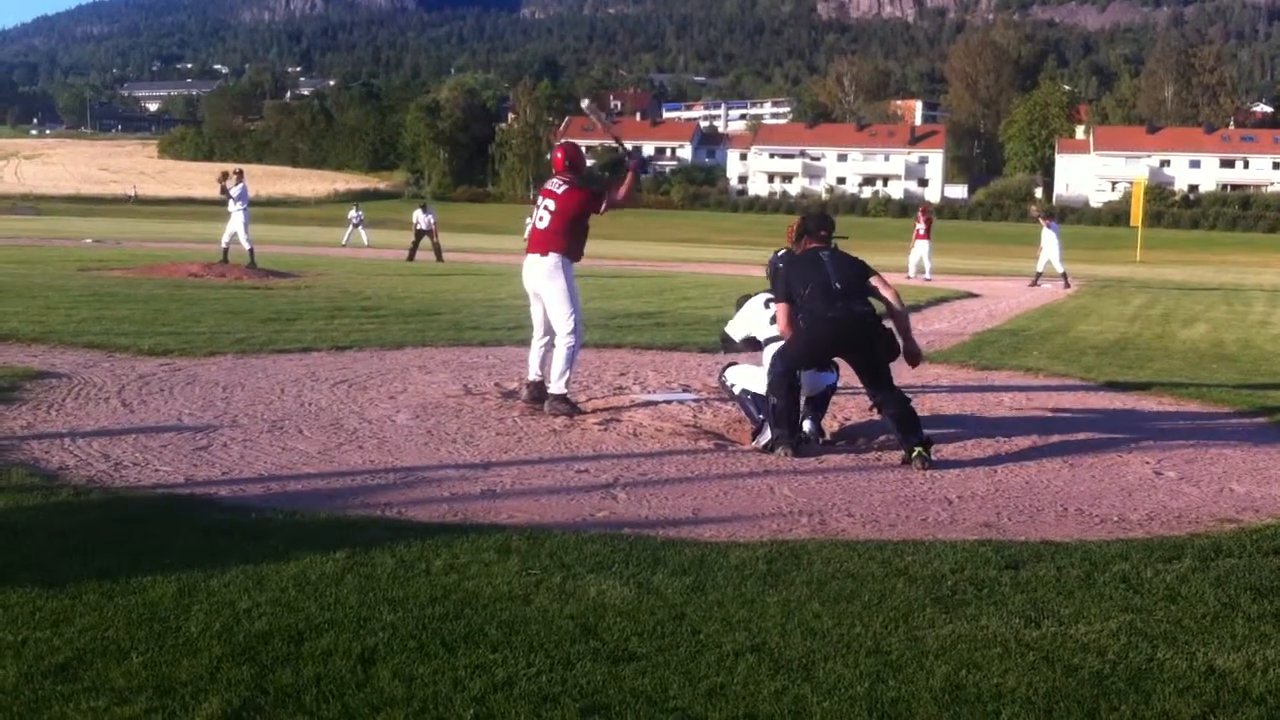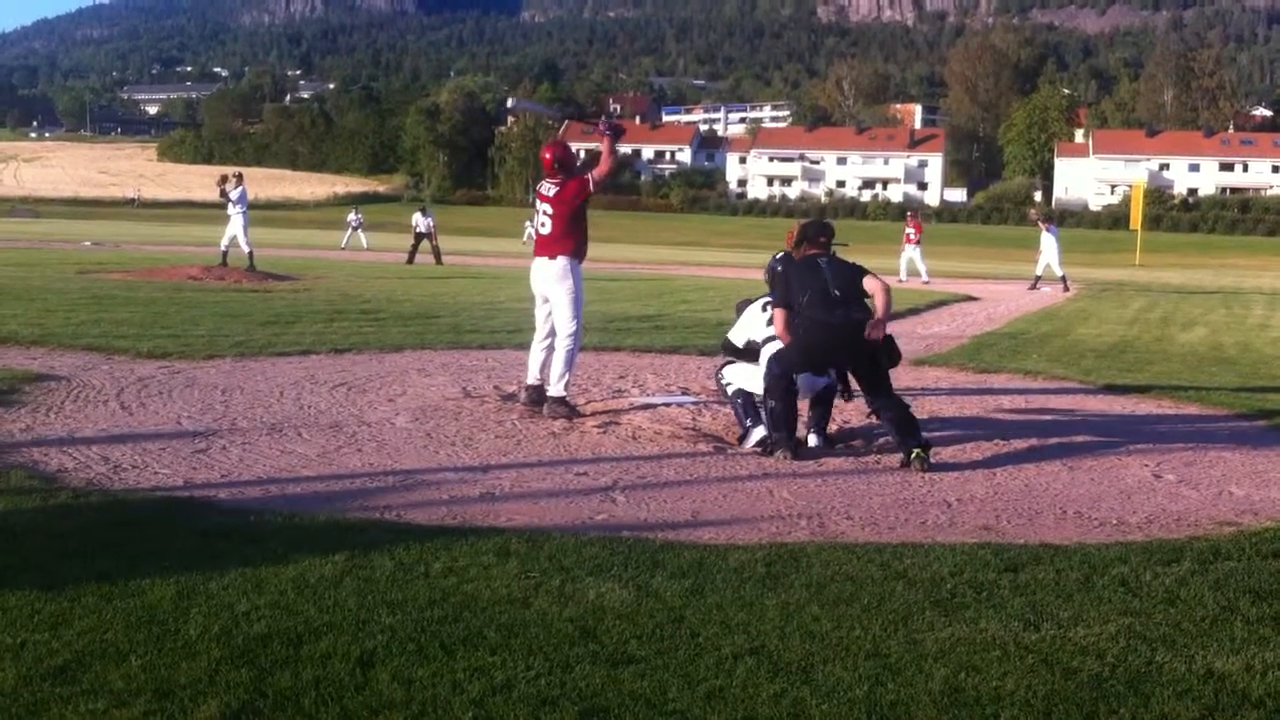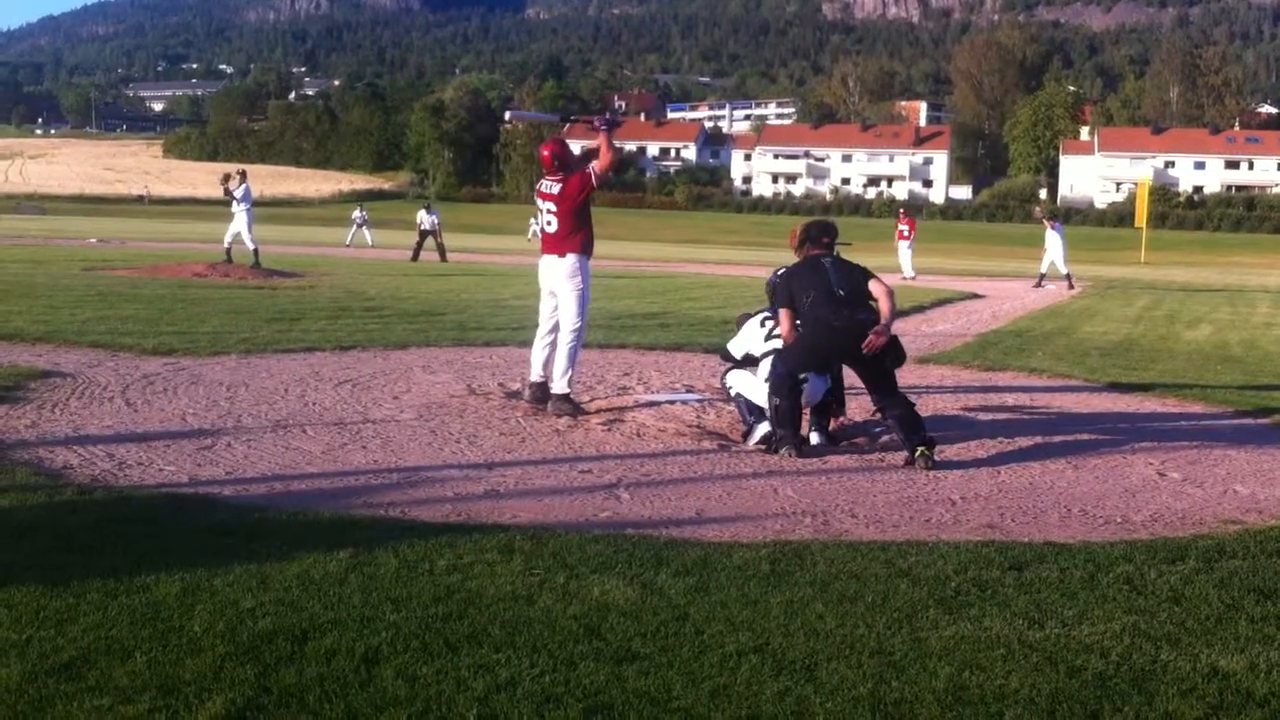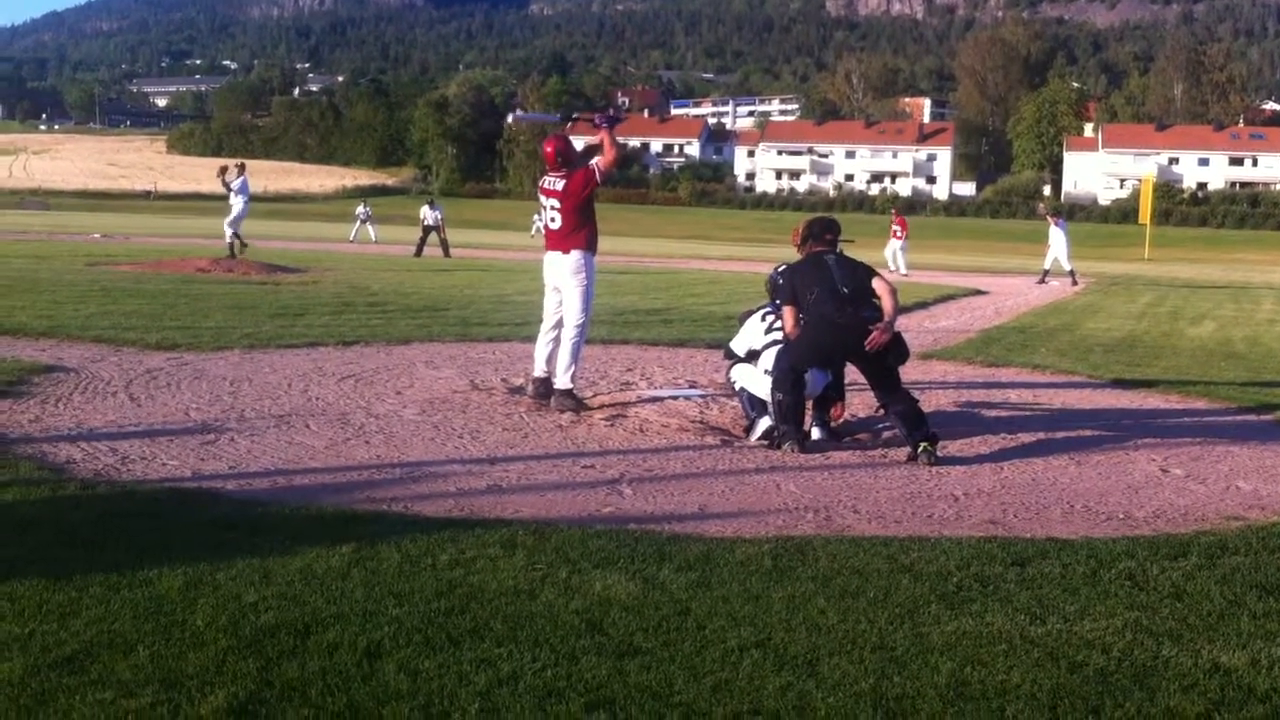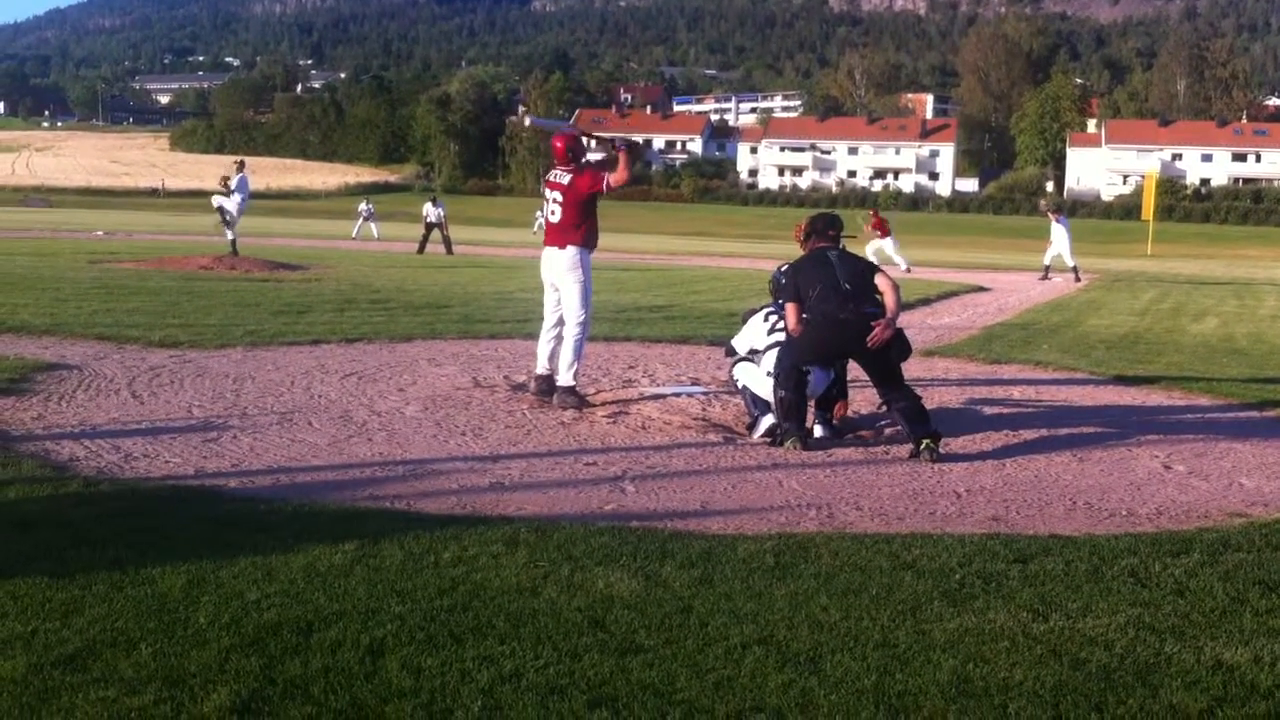
dt=0.3s
person 1, frame 1
left shoulder: (547, 187)
right shoulder: (579, 194)
right elbow: (617, 200)
left wrist: (627, 169)
right wrist: (633, 171)
left hip: (532, 264)
right hip: (554, 265)
left knee: (543, 331)
right knee: (568, 332)
left ankle: (534, 386)
right ankle: (556, 396)
person 1, frame 2
left shoulder: (543, 187)
right shoulder: (571, 189)
left elbow: (589, 171)
right elbow: (604, 169)
left wrist: (605, 140)
right wrist: (608, 138)
left hip: (540, 266)
right hip: (561, 268)
left knee: (544, 332)
right knee: (568, 335)
left ankle: (533, 388)
right ankle: (555, 398)
person 1, frame 3
left shoulder: (542, 186)
right shoulder: (575, 185)
left elbow: (575, 165)
right elbow: (607, 160)
left wrist: (597, 139)
right wrist: (604, 131)
left hip: (547, 263)
right hip: (571, 265)
left knee: (547, 328)
right knee: (570, 331)
left ankle: (537, 385)
right ankle: (559, 395)
person 1, frame 4
left shoulder: (544, 182)
right shoulder: (578, 181)
left elbow: (576, 161)
right elbow: (611, 157)
left wrist: (597, 137)
right wrist: (606, 128)
left hip: (552, 260)
right hip: (575, 261)
left knee: (551, 324)
right knee: (574, 328)
left ankle: (539, 381)
right ankle: (562, 391)
person 1, frame 5
left shoulder: (551, 178)
right shoulder: (583, 179)
right elbow: (621, 178)
left wrist: (613, 155)
right wrist: (623, 152)
left hip: (550, 256)
right hip: (572, 257)
left knee: (552, 322)
right knee: (575, 326)
left ankle: (542, 378)
right ankle: (564, 389)
person 2, frame 1
left shoulder: (790, 266)
right shoulder: (851, 262)
left elbow: (784, 325)
right elbow: (888, 293)
left wrist: (805, 352)
right wrist: (908, 338)
left hip: (821, 326)
right hip: (863, 326)
left knee: (782, 366)
right knee: (884, 389)
left ankle: (783, 440)
right ankle: (916, 446)
person 2, frame 2
left shoulder: (788, 272)
right shoulder: (849, 268)
left elbow: (782, 329)
right elbow: (879, 287)
left wrist: (802, 355)
right wrist: (881, 320)
left hip: (819, 334)
right hip: (861, 333)
left knee: (778, 369)
right knee: (882, 394)
left ankle: (782, 443)
right ankle: (915, 449)
person 2, frame 3
left shoulder: (793, 274)
right shoulder: (852, 268)
left elbow: (787, 331)
right elbow: (884, 291)
left wrist: (805, 356)
right wrist: (885, 326)
left hip: (823, 333)
right hip: (865, 333)
left knee: (782, 368)
right knee: (888, 393)
left ankle: (787, 441)
right ankle: (920, 447)
person 2, frame 4
left shoulder: (796, 271)
right shoulder: (855, 265)
left elbow: (791, 327)
right elbow: (886, 289)
left wrist: (808, 350)
right wrist: (888, 324)
left hip: (826, 330)
right hip: (868, 331)
left knee: (786, 364)
right knee: (891, 390)
left ankle: (789, 436)
right ankle: (923, 443)
person 2, frame 5
left shoulder: (798, 267)
right shoulder: (858, 261)
left elbow: (794, 325)
right elbow: (889, 285)
left wrist: (811, 346)
right wrist: (890, 320)
left hip: (828, 327)
right hip: (870, 326)
left knee: (788, 362)
right knee: (893, 386)
left ankle: (791, 433)
right ankle: (926, 440)
person 3, frame 1
left shoulder: (759, 302)
left elbow: (727, 340)
right hip: (812, 379)
left knee: (729, 375)
right knee: (830, 371)
left ankle: (767, 425)
right ankle: (811, 424)
person 3, frame 2
left shoulder: (758, 306)
left elbow: (729, 346)
right hip: (809, 379)
left knee: (726, 373)
right knee: (829, 378)
left ankle: (755, 429)
right ankle: (816, 434)
person 3, frame 3
left shoulder: (757, 321)
left elbow: (726, 355)
right elbow: (834, 364)
right wrist: (839, 404)
right hip: (809, 395)
left knee: (731, 376)
right knee: (828, 377)
left ankle: (758, 425)
right ankle: (818, 431)
person 3, frame 4
left shoulder: (759, 317)
left elbow: (729, 353)
right wrist: (839, 398)
left hip: (771, 385)
right hip: (810, 385)
left knee: (736, 370)
right knee: (830, 370)
left ankle: (760, 420)
right ankle: (820, 426)
person 3, frame 5
left shoulder: (761, 317)
left elbow: (730, 351)
right wrist: (842, 397)
left hip: (773, 388)
right hip: (811, 387)
left knee: (739, 367)
right knee: (833, 369)
left ankle: (763, 417)
right ankle: (823, 423)
